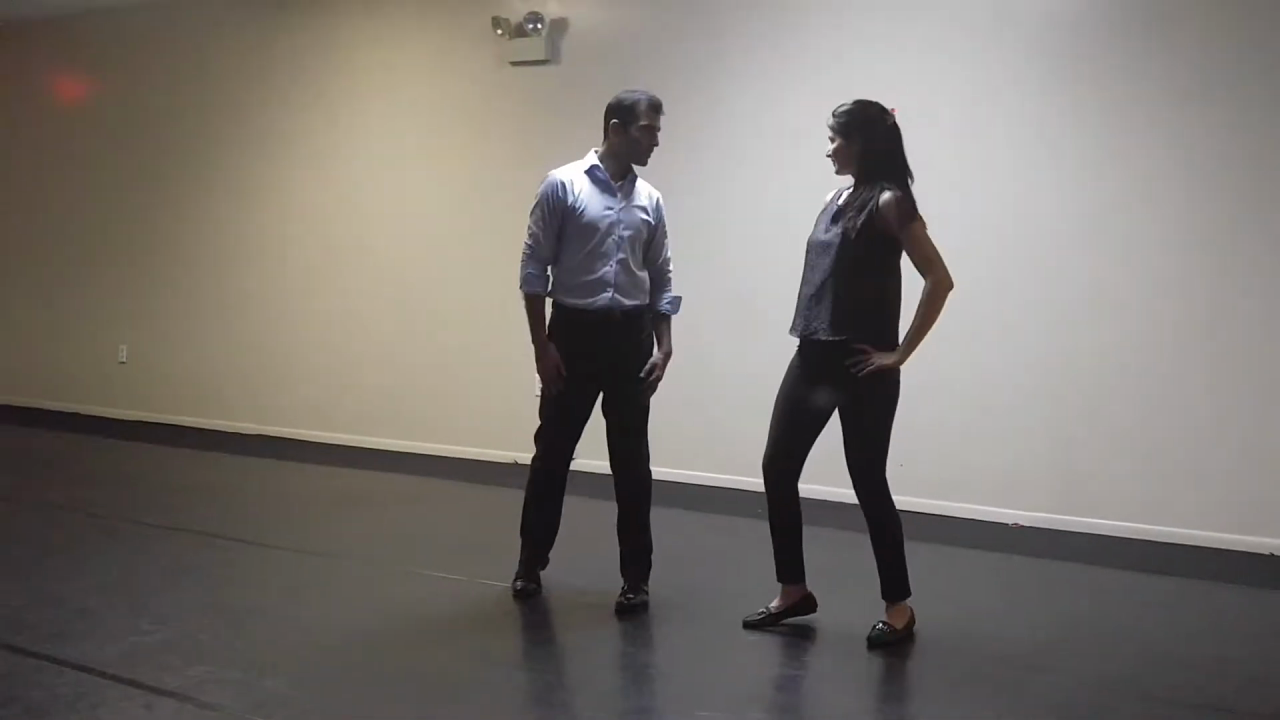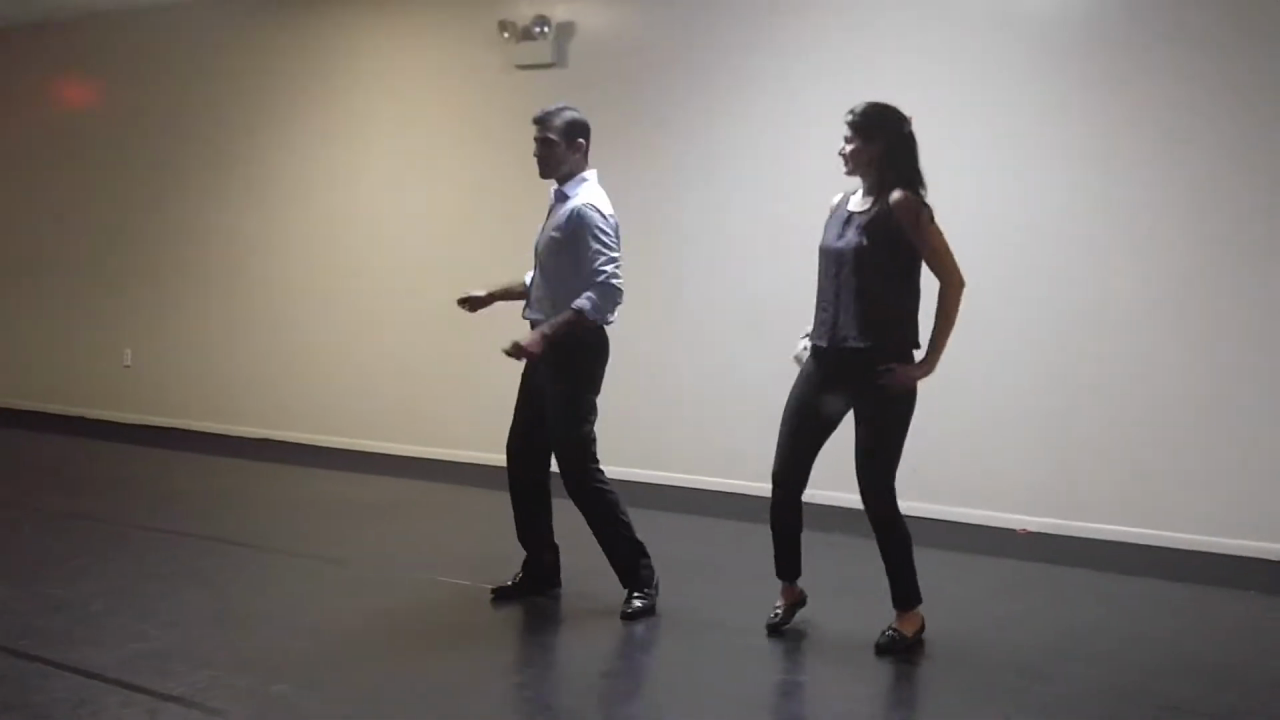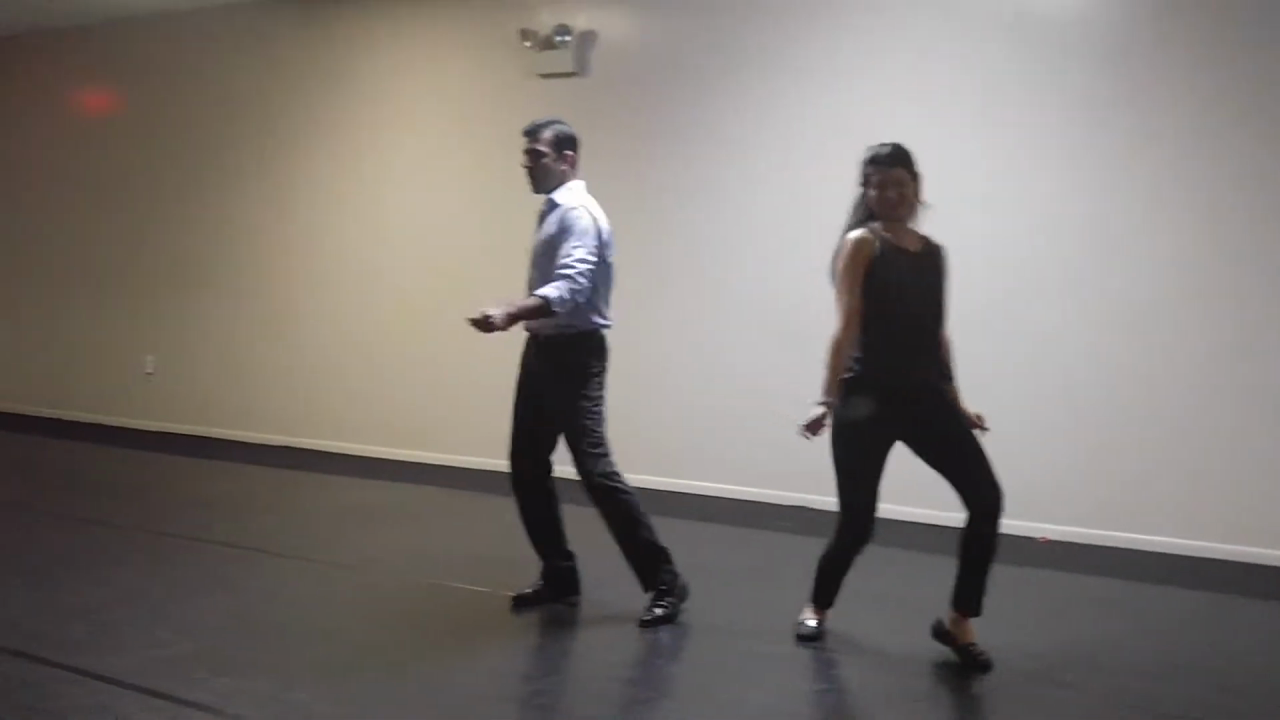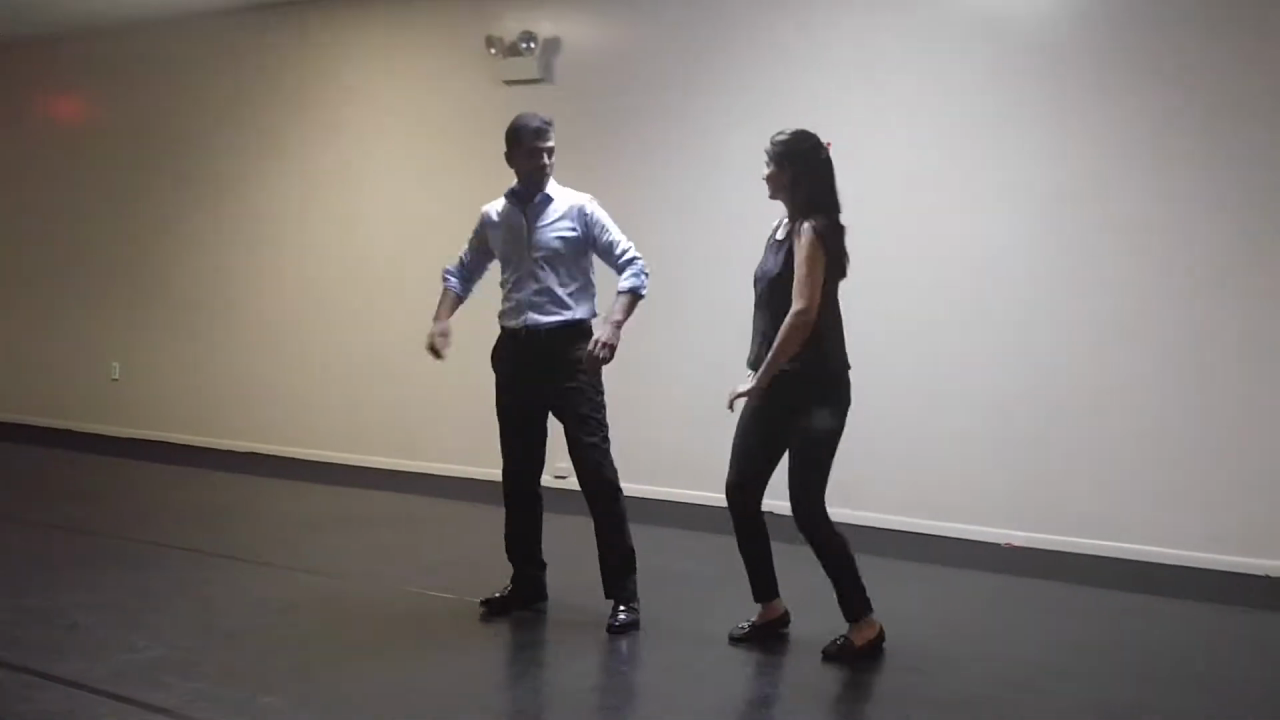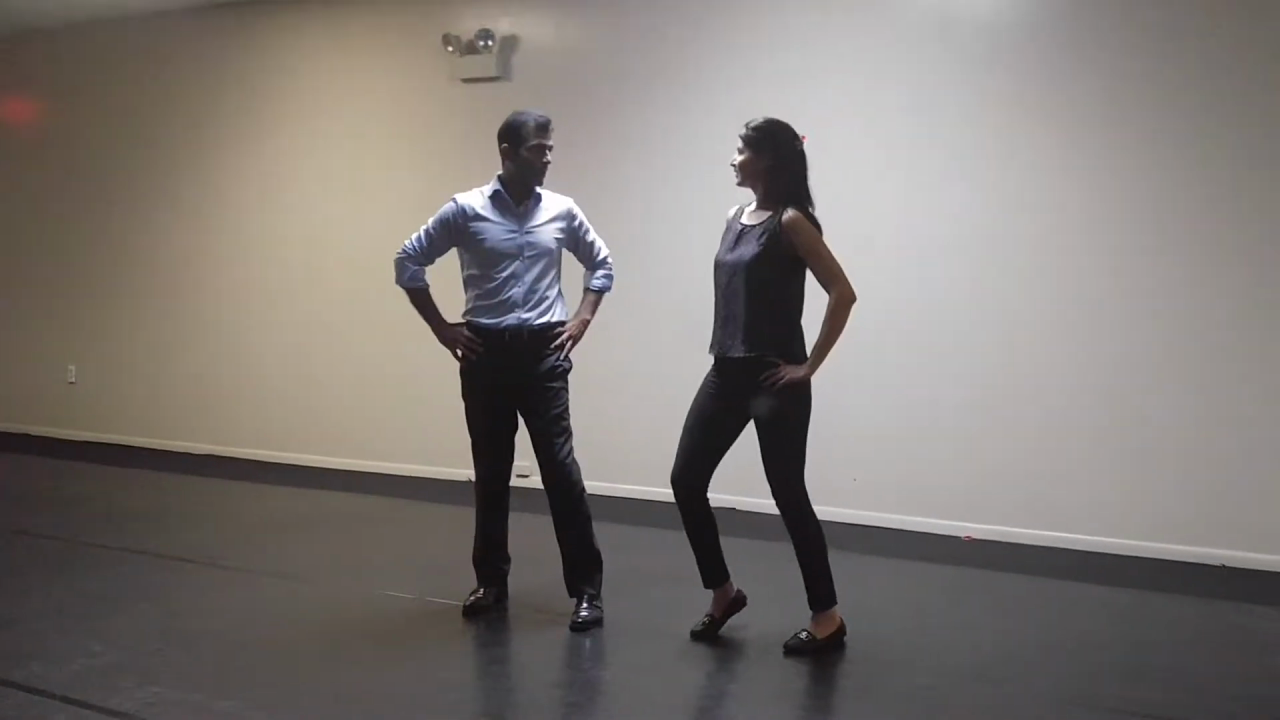
dt=1s
person 1, frame 1
left shoulder: (888, 201)
right shoulder: (836, 200)
left elbow: (939, 279)
left wrist: (901, 352)
right wrist: (812, 346)
left hip: (860, 364)
right hip: (812, 356)
left knee: (869, 483)
right knee: (777, 468)
left ankle: (899, 605)
right ankle: (793, 590)
person 1, frame 2
left shoulder: (902, 204)
right shoulder: (840, 205)
left elbow: (952, 281)
left wrist: (928, 361)
right wrist: (809, 337)
left hip: (880, 368)
right hip: (827, 362)
left knee: (876, 492)
right knee: (785, 475)
left ankle: (908, 614)
right ankle: (790, 588)
person 1, frame 3
left shoulder: (933, 253)
right shoulder: (860, 244)
right elbow: (848, 328)
left wrist: (954, 403)
right wrist: (827, 400)
left hip: (923, 398)
right hip: (867, 397)
left knee: (986, 499)
right knee: (856, 524)
left ankle: (958, 620)
right ankle: (816, 607)
person 1, frame 4
left shoulder: (812, 231)
right shoulder: (781, 228)
left elbow: (804, 312)
left wrist: (760, 378)
left hip: (818, 388)
right hip: (775, 384)
left knee: (807, 510)
right knee: (740, 494)
left ankle: (863, 624)
right ankle: (771, 608)
person 1, frame 5
left shoulder: (791, 222)
right shoulder: (735, 218)
left elbow: (842, 293)
left wrist: (810, 365)
right wrist: (726, 357)
left hip: (774, 379)
right hip: (725, 373)
left knee: (788, 494)
right knee: (686, 480)
left ankle: (826, 617)
right ankle: (723, 593)
person 2, frame 1
left shoulder: (650, 199)
right shoulder: (562, 185)
left elbow: (660, 280)
right elbow: (534, 268)
left wrist: (663, 345)
right wrist: (541, 343)
left hip: (630, 335)
right hip: (574, 331)
left knee: (632, 460)
right knee: (553, 450)
left ankle: (636, 577)
right ankle: (531, 563)
person 2, frame 2
left shoulder: (588, 209)
right shoulder: (562, 203)
left elbow: (605, 290)
left wrist: (541, 336)
right wrist: (491, 296)
left hip: (572, 352)
right hip: (550, 352)
left knee: (578, 467)
right knee: (523, 458)
left ankle: (640, 579)
right ankle: (541, 568)
person 2, frame 3
left shoulder: (577, 212)
right shoulder: (553, 212)
left elbow: (572, 290)
left wrist: (510, 314)
right wrist: (511, 312)
left hip: (573, 354)
right hip: (543, 351)
left knee: (594, 468)
right knee: (526, 465)
left ankle: (665, 583)
right ankle: (559, 576)
person 2, frame 4
left shoulder: (580, 209)
right shoulder: (493, 218)
left elbow: (631, 265)
right elbow: (461, 273)
left wrist: (612, 322)
right wrist: (442, 320)
left hip: (570, 349)
right hip: (514, 351)
left knee: (595, 470)
right knee: (518, 472)
left ankle: (624, 594)
right ankle: (527, 581)
person 2, frame 5
left shoulder: (562, 211)
right shoulder: (465, 209)
left elbow: (602, 264)
right elbow: (408, 262)
left wrist: (582, 319)
right wrist: (440, 327)
left hip: (543, 352)
right hip: (484, 352)
left knee: (560, 468)
right knee: (490, 472)
left ankle: (587, 589)
right ankle: (491, 581)
